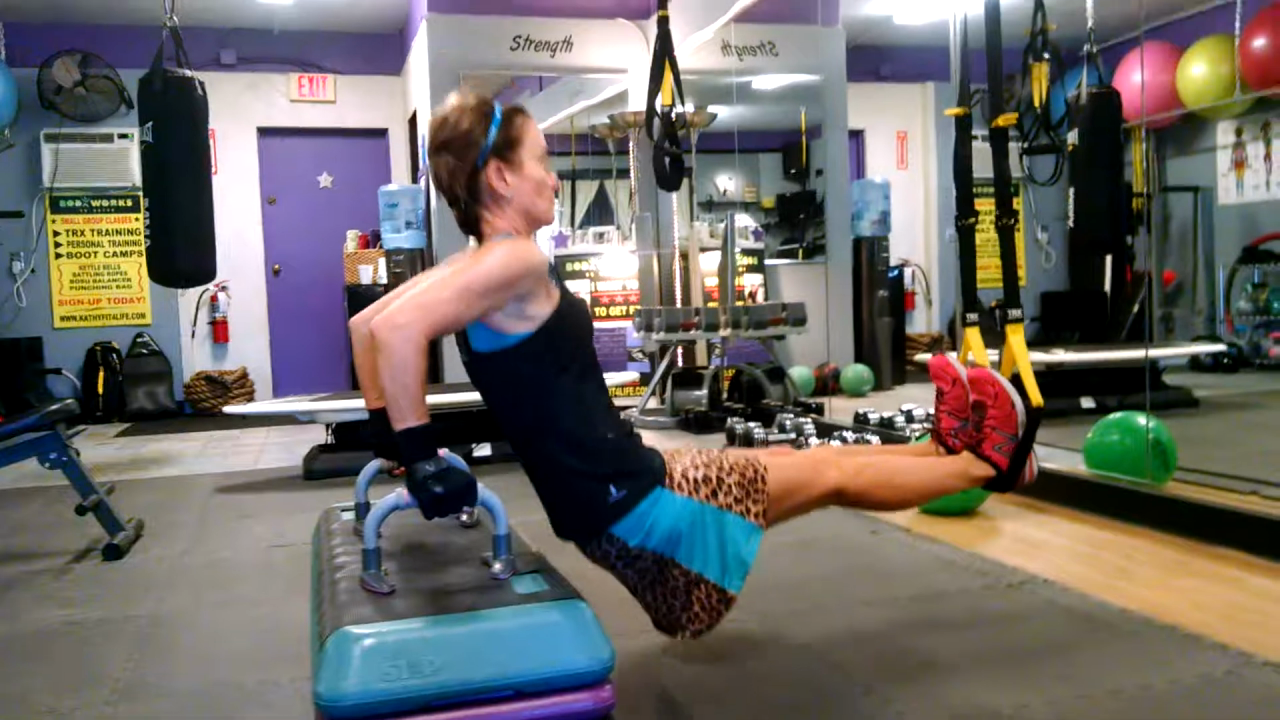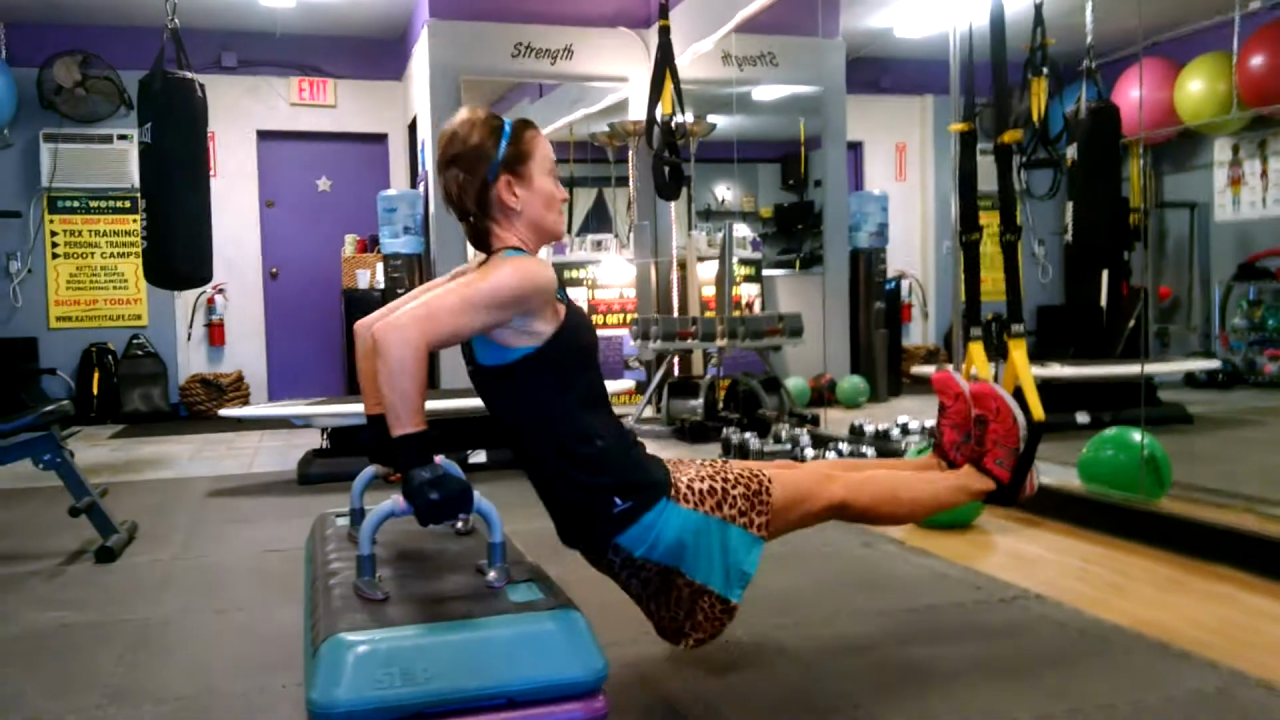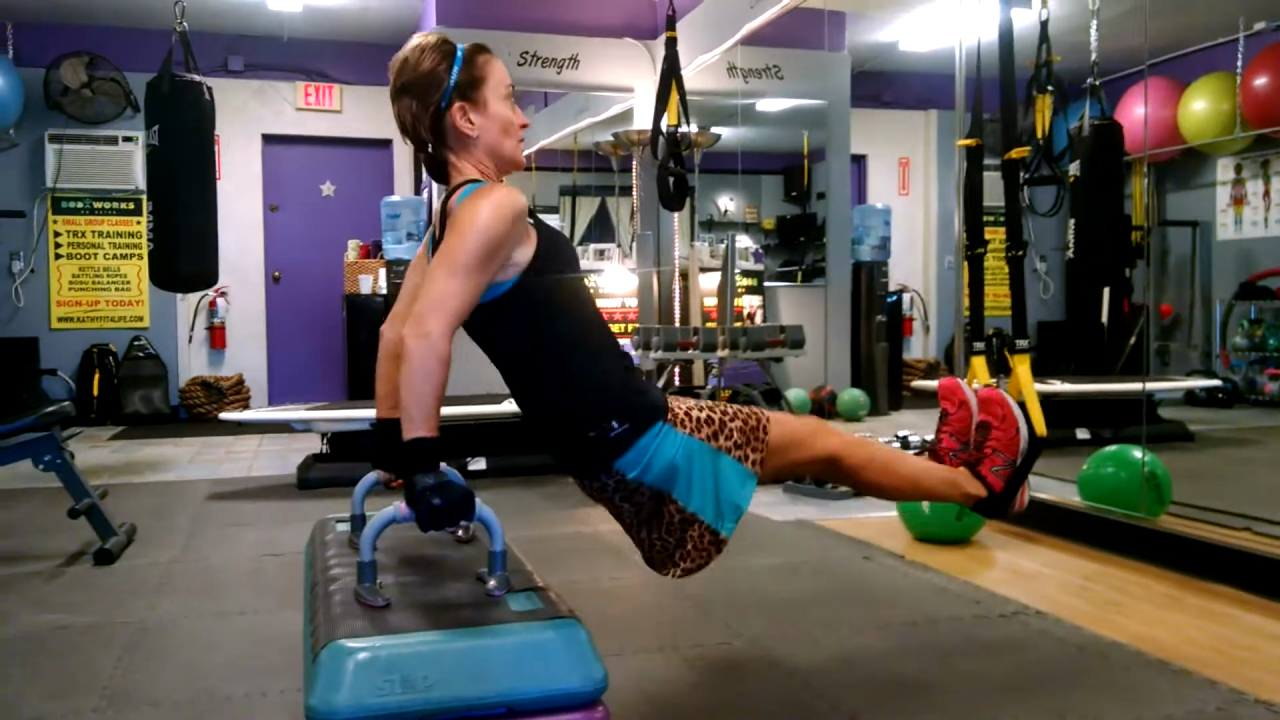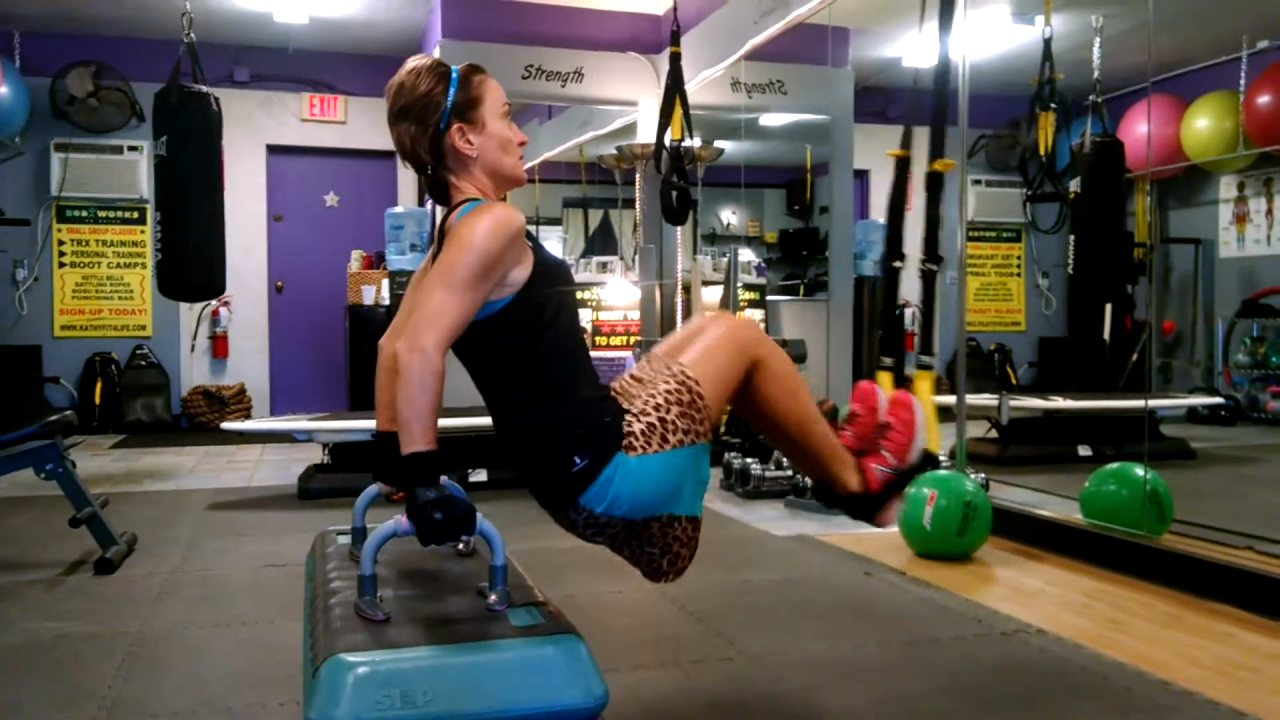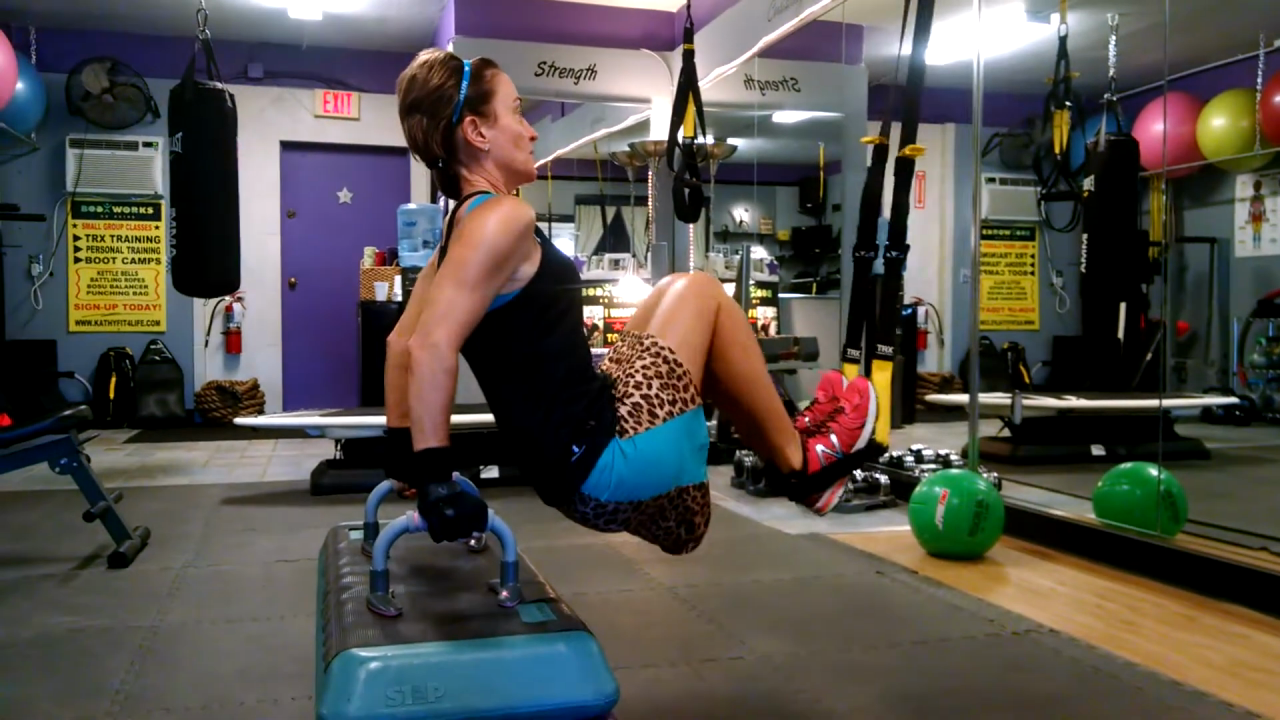
dt=0.4s
person 1, frame 1
left shoulder: (476, 265)
right shoulder: (515, 261)
left elbow: (364, 327)
right elbow: (394, 328)
left wrist: (392, 443)
right wrist: (421, 459)
left hip: (612, 489)
right hip: (628, 506)
left knee: (790, 459)
right knee: (826, 473)
left ankle: (946, 447)
right ankle: (986, 465)
person 1, frame 2
left shoulder: (483, 275)
right shoulder: (522, 278)
left elbow: (369, 331)
right elbow: (398, 342)
left wrist: (391, 445)
right wrist: (415, 462)
left hip: (621, 498)
right hip: (632, 515)
left knee: (793, 467)
right knee: (828, 487)
left ankle: (945, 466)
right ankle: (981, 480)
person 1, frame 3
left shoulder: (455, 215)
right shoulder: (494, 207)
left elbow: (394, 335)
right elbow: (422, 338)
left wrist: (394, 450)
right wrist: (422, 468)
left hip: (604, 441)
right hip: (628, 441)
left knee: (806, 436)
right knee: (820, 440)
left ankle: (939, 471)
right ankle: (978, 487)
person 1, frame 4
left shoulder: (457, 232)
right shoulder: (492, 226)
left elbow: (392, 348)
right elbow: (417, 353)
left wrist: (394, 464)
right wrist: (424, 483)
left hip: (579, 469)
right hip: (603, 474)
left knee: (712, 332)
right knee: (737, 334)
left ankle: (831, 456)
right ankle: (853, 480)
person 1, frame 5
left shoulder: (464, 227)
right shoulder: (502, 219)
left elbow: (402, 344)
right elbow: (430, 349)
left wrist: (405, 460)
right wrist: (436, 481)
left hip: (573, 465)
right hip: (606, 467)
left knee: (680, 295)
right knee: (699, 292)
left ankle: (790, 442)
right ankle: (798, 460)
